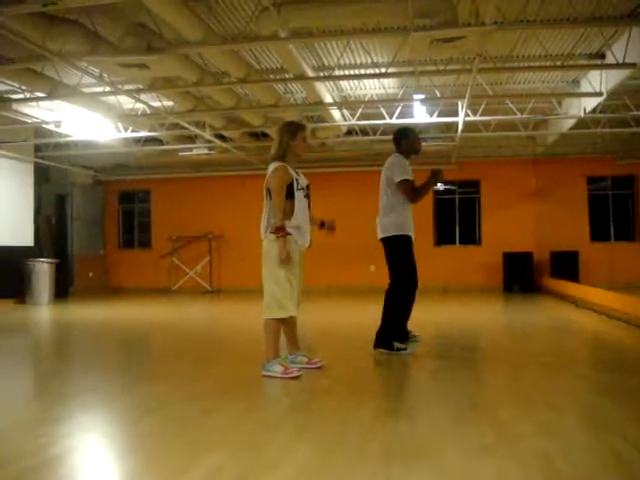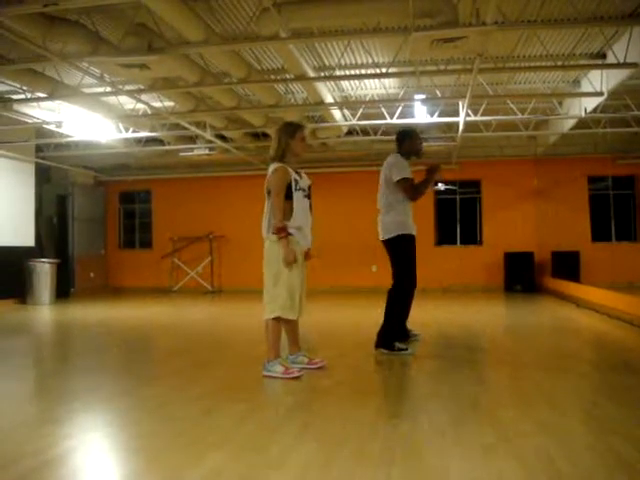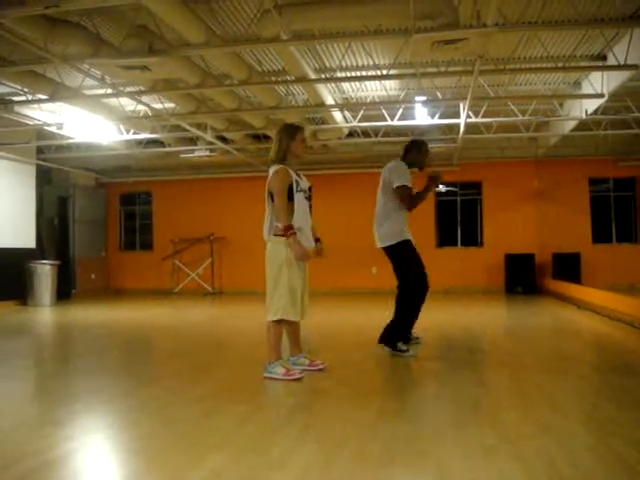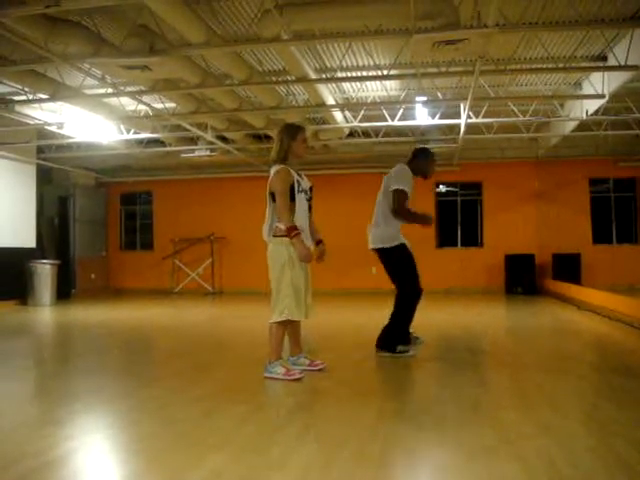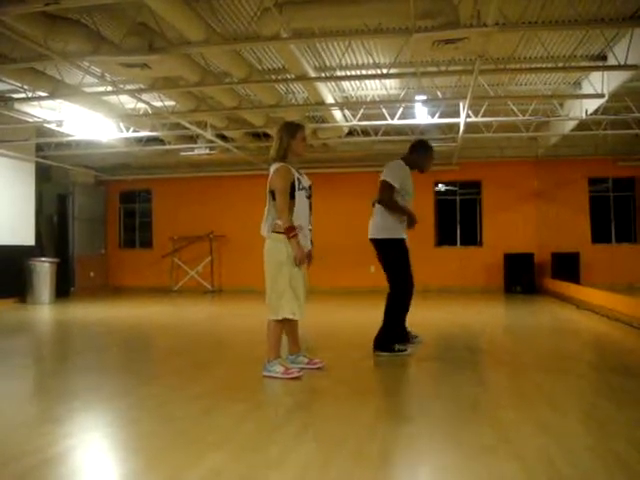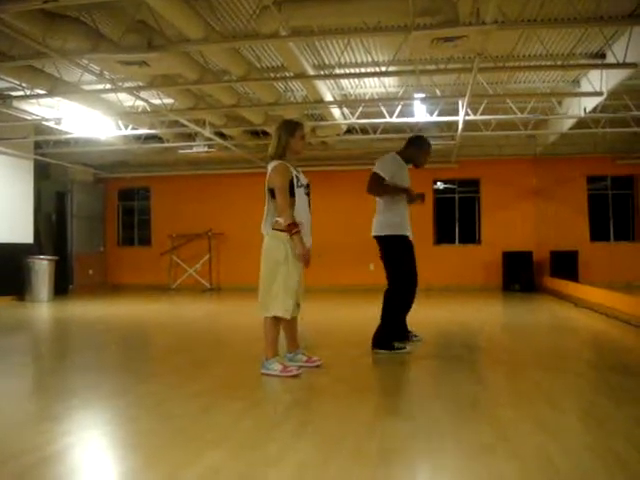
dt=0.2s
person 1, frame 1
left shoulder: (294, 173)
right shoulder: (279, 170)
right elbow: (277, 211)
left wrist: (320, 224)
right wrist: (282, 244)
left hip: (294, 242)
right hip: (280, 243)
left knee: (290, 301)
right knee: (278, 300)
left ankle: (294, 353)
right ankle: (271, 361)
person 1, frame 2
left shoulder: (297, 174)
right shoulder: (279, 171)
right elbow: (277, 213)
left wrist: (305, 243)
right wrist: (285, 246)
left hip: (295, 243)
right hip: (282, 244)
left knee: (293, 301)
right knee: (279, 301)
left ankle: (295, 354)
right ankle: (272, 361)
person 1, frame 3
left shoulder: (296, 175)
right shoulder: (280, 173)
right elbow: (281, 214)
left wrist: (315, 240)
right wrist: (295, 242)
left hip: (296, 245)
right hip: (283, 244)
left knee: (295, 303)
right knee: (281, 302)
left ankle: (296, 356)
right ankle: (273, 363)
person 1, frame 4
left shoulder: (297, 175)
right shoulder: (281, 173)
right elbow: (284, 214)
left wrist: (318, 241)
right wrist: (300, 243)
left hip: (297, 245)
right hip: (285, 245)
left knee: (296, 303)
right knee: (284, 303)
left ankle: (296, 355)
right ankle: (273, 363)
person 1, frame 5
left shoulder: (295, 173)
right shoulder: (281, 171)
right elbow: (283, 212)
left wrist: (306, 246)
right wrist: (295, 244)
left hip: (294, 243)
right hip: (282, 243)
left knee: (293, 301)
right knee: (282, 302)
left ankle: (295, 354)
right ankle: (272, 362)
person 1, frame 6
left shoulder: (292, 170)
right shoulder: (279, 168)
right elbow: (283, 209)
left wrist: (304, 243)
right wrist: (300, 242)
left hip: (293, 241)
right hip: (281, 240)
left knee: (292, 300)
right knee: (278, 299)
left ankle: (293, 352)
right ankle: (270, 360)
person 2, frame 1
left shoulder: (397, 163)
right shoulder: (399, 163)
right elbow: (413, 196)
left wrist: (429, 181)
right wrist: (433, 180)
left hip: (397, 230)
right hip: (396, 231)
left knee: (407, 282)
right knee: (401, 284)
left ankle: (399, 331)
right ankle: (385, 339)
person 2, frame 2
left shoulder: (396, 163)
right shoulder: (398, 163)
right elbow: (413, 194)
left wrist: (427, 178)
right wrist: (430, 176)
left hip: (397, 229)
right hip: (398, 230)
left knee: (405, 282)
right knee: (405, 283)
left ankle: (399, 331)
right ankle: (387, 339)
person 2, frame 3
left shoulder: (395, 169)
right shoulder: (399, 169)
right elbow: (410, 203)
left wrist: (426, 188)
right wrist: (429, 186)
left hip: (392, 235)
right hip: (395, 236)
left knee: (409, 284)
right knee: (418, 285)
left ankle: (402, 334)
right ankle: (392, 337)
person 2, frame 4
left shoulder: (401, 174)
right shoulder: (403, 173)
right elbow: (397, 209)
left wrist: (416, 218)
right wrist: (420, 218)
left hip: (388, 239)
right hip: (388, 241)
left knee: (408, 289)
right knee: (411, 290)
left ankle: (401, 335)
right ankle: (388, 342)
person 2, frame 5
left shoulder: (405, 171)
right shoulder: (396, 168)
right elbow: (382, 197)
left wrist: (407, 215)
right wrist: (408, 214)
left hip: (393, 234)
right hip: (386, 235)
left knee: (405, 285)
right knee: (400, 287)
left ankle: (399, 333)
right ankle: (385, 342)
person 2, frame 6
left shoulder: (402, 167)
right shoulder: (388, 161)
right elbow: (372, 187)
left wrist: (412, 196)
right wrist: (403, 189)
left hip: (401, 231)
right hip: (390, 231)
left knee: (408, 282)
right knee: (400, 284)
left ankle: (399, 331)
right ankle: (384, 340)
